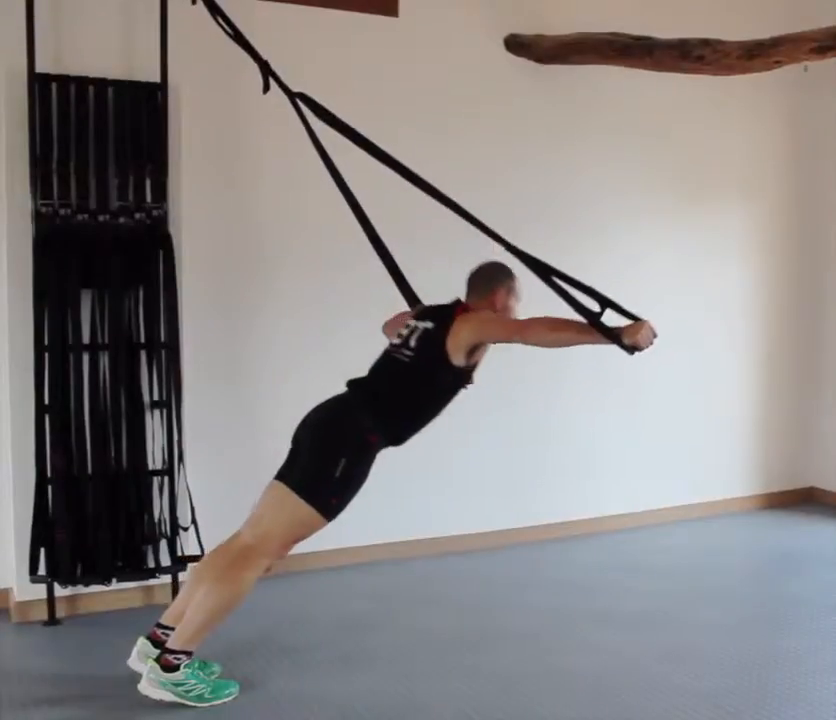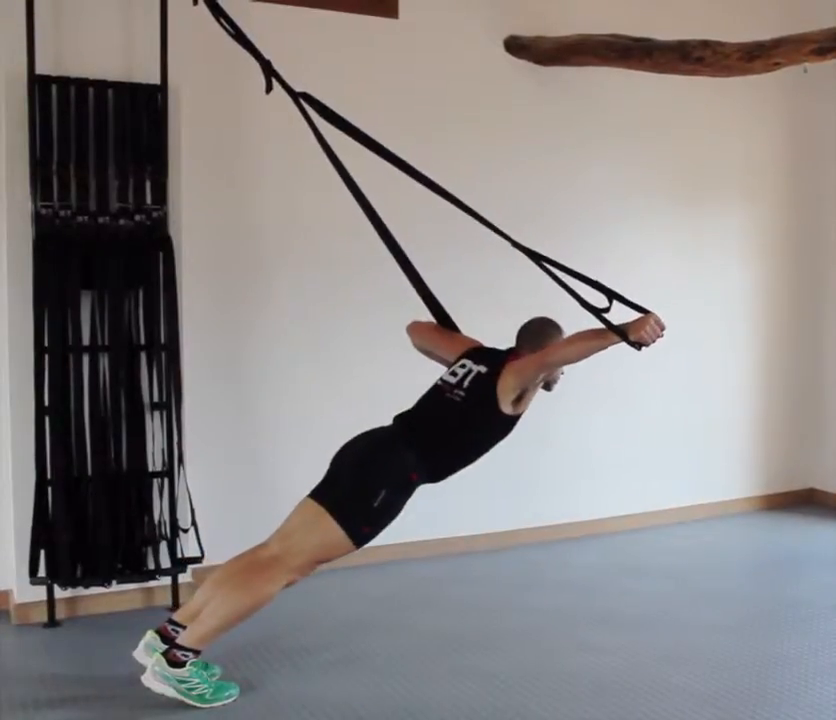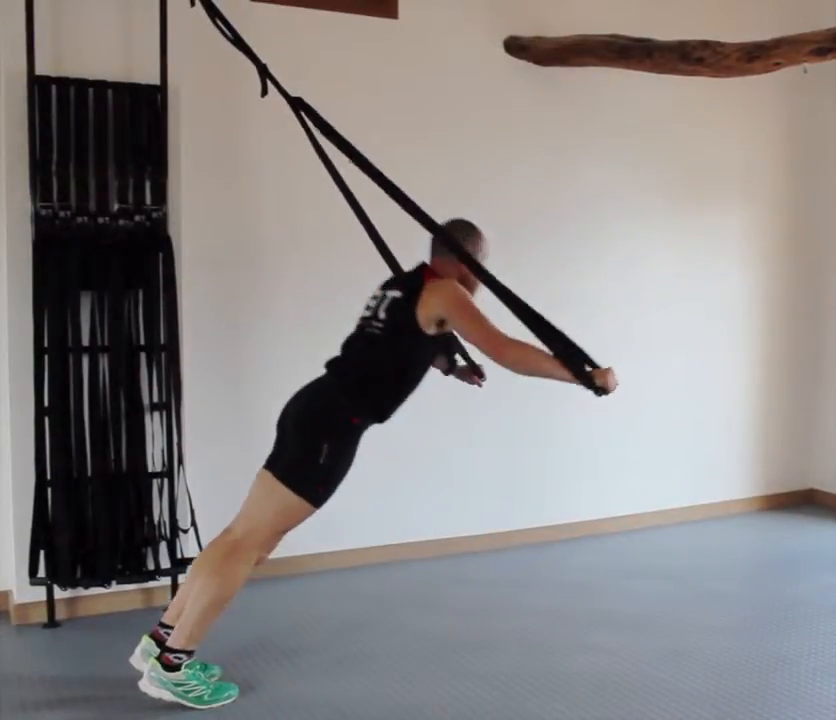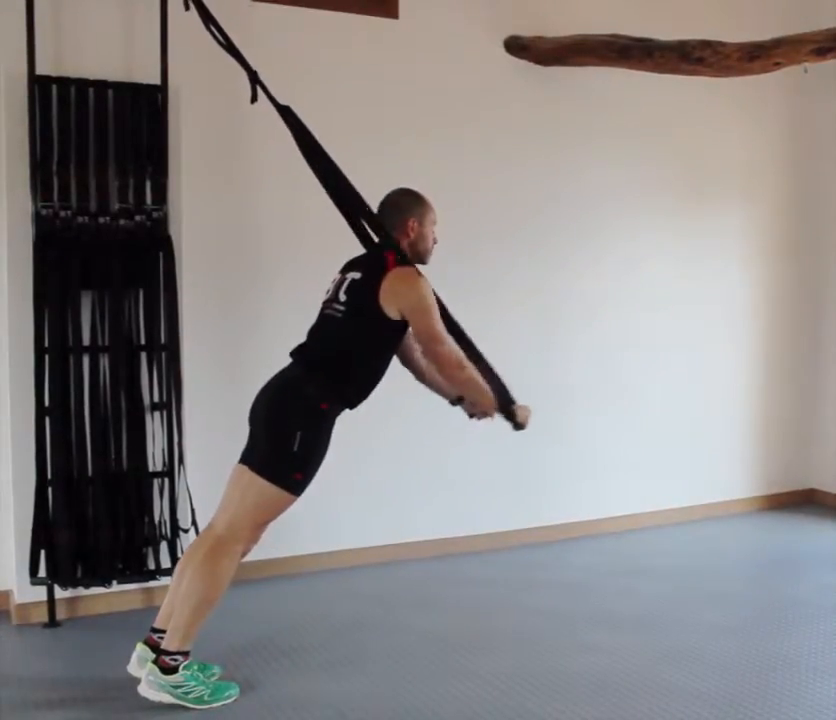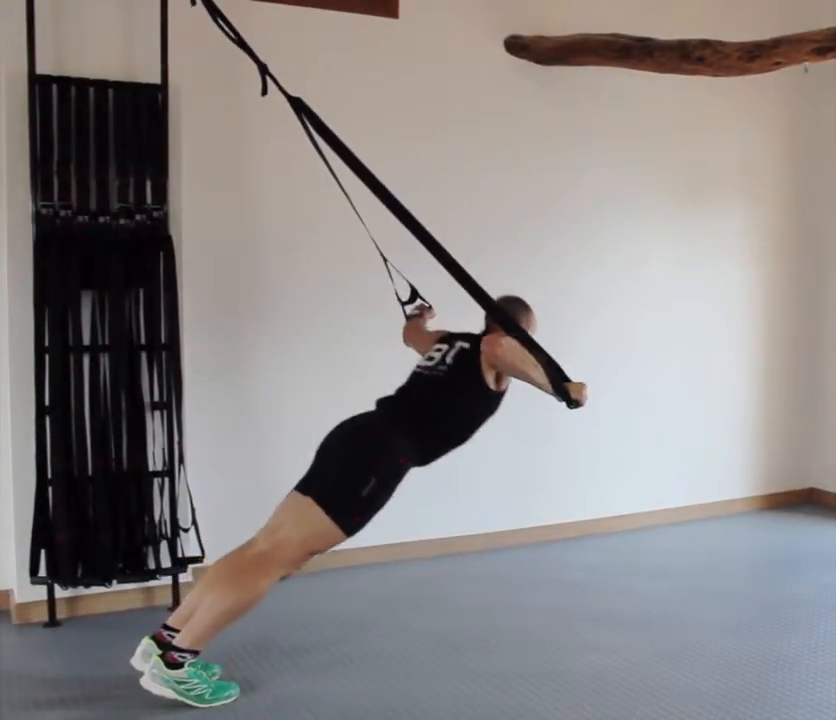
dt=1s
person 1, frame 1
left shoulder: (431, 315)
right shoulder: (474, 326)
left elbow: (391, 327)
right elbow: (537, 331)
right wrist: (621, 334)
left hip: (332, 424)
right hip: (350, 440)
left knee: (254, 540)
right knee: (261, 548)
left ankle: (159, 639)
right ankle: (172, 663)
person 1, frame 2
left shoulder: (476, 355)
right shoulder: (518, 375)
left elbow: (416, 328)
right elbow: (558, 352)
right wrist: (625, 333)
left hip: (371, 452)
right hip: (390, 472)
left knee: (279, 552)
right knee: (286, 561)
left ankle: (167, 635)
right ankle: (177, 659)
person 1, frame 3
left shoulder: (402, 285)
right shoulder: (443, 293)
right elbow: (505, 351)
left wrist: (449, 365)
right wrist: (586, 375)
left hip: (318, 408)
right hip: (332, 423)
left knee: (247, 534)
right knee: (251, 539)
left ankle: (162, 641)
right ankle: (171, 663)
person 1, frame 4
left shoulder: (361, 270)
right shoulder: (407, 282)
left elbow: (411, 353)
right elbow: (448, 361)
left wrist: (459, 399)
right wrist: (503, 410)
left hip: (288, 398)
right hip: (304, 411)
left knee: (227, 530)
right knee: (233, 534)
left ankle: (157, 645)
right ankle: (169, 666)
person 1, frame 5
left shoulder: (451, 342)
right shoulder: (497, 351)
left elbow: (412, 334)
right elbow: (502, 351)
left wrist: (418, 314)
right wrist: (563, 389)
left hip: (356, 438)
right hip: (378, 456)
left knee: (268, 547)
right knee: (276, 555)
left ankle: (164, 640)
right ankle: (176, 661)
